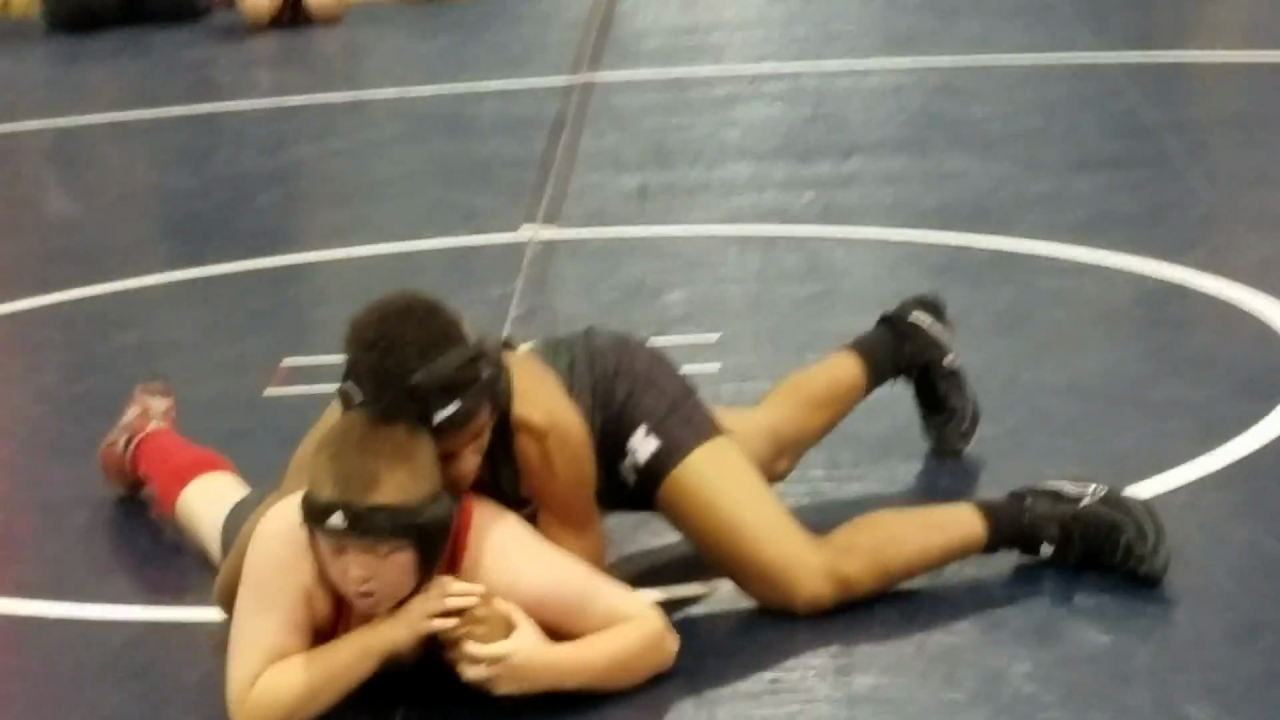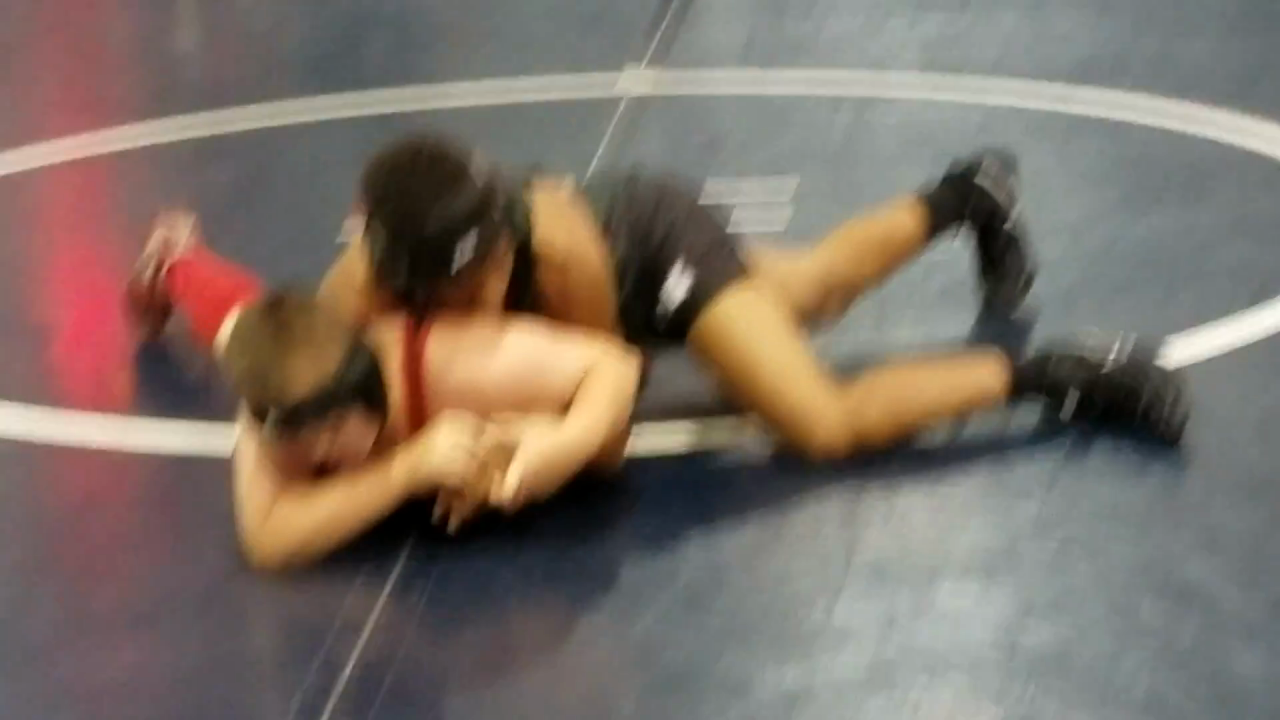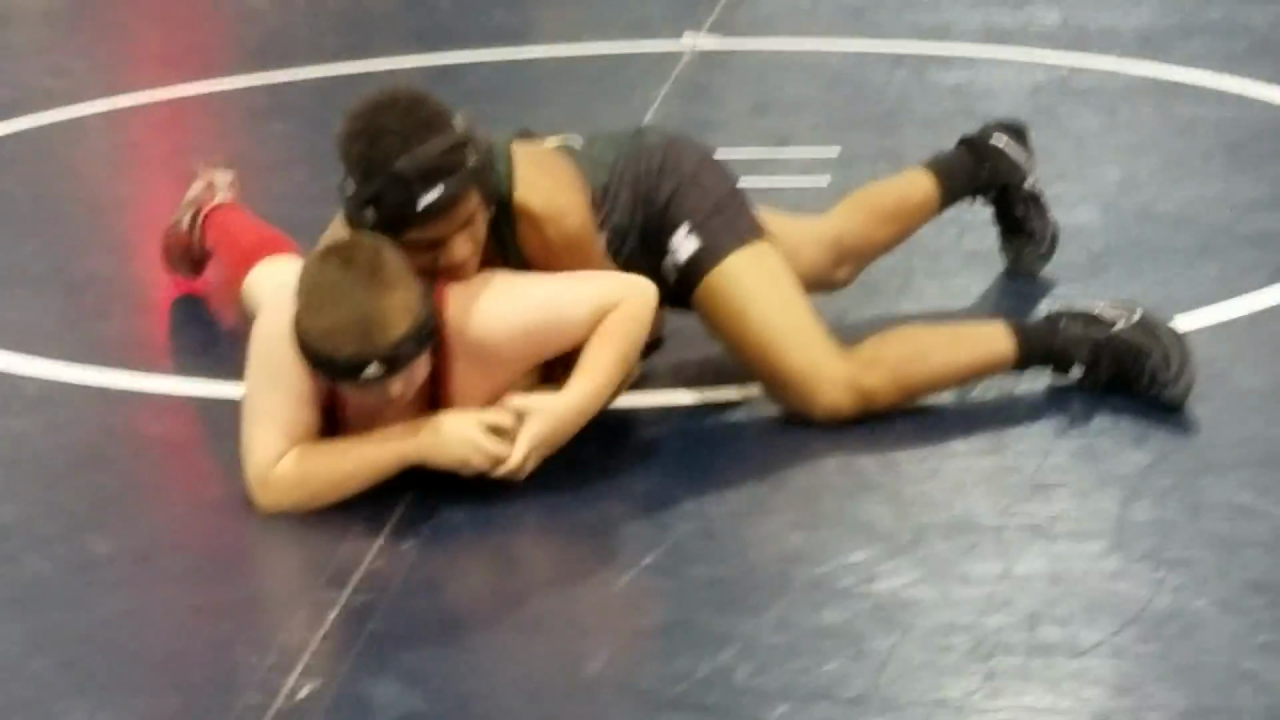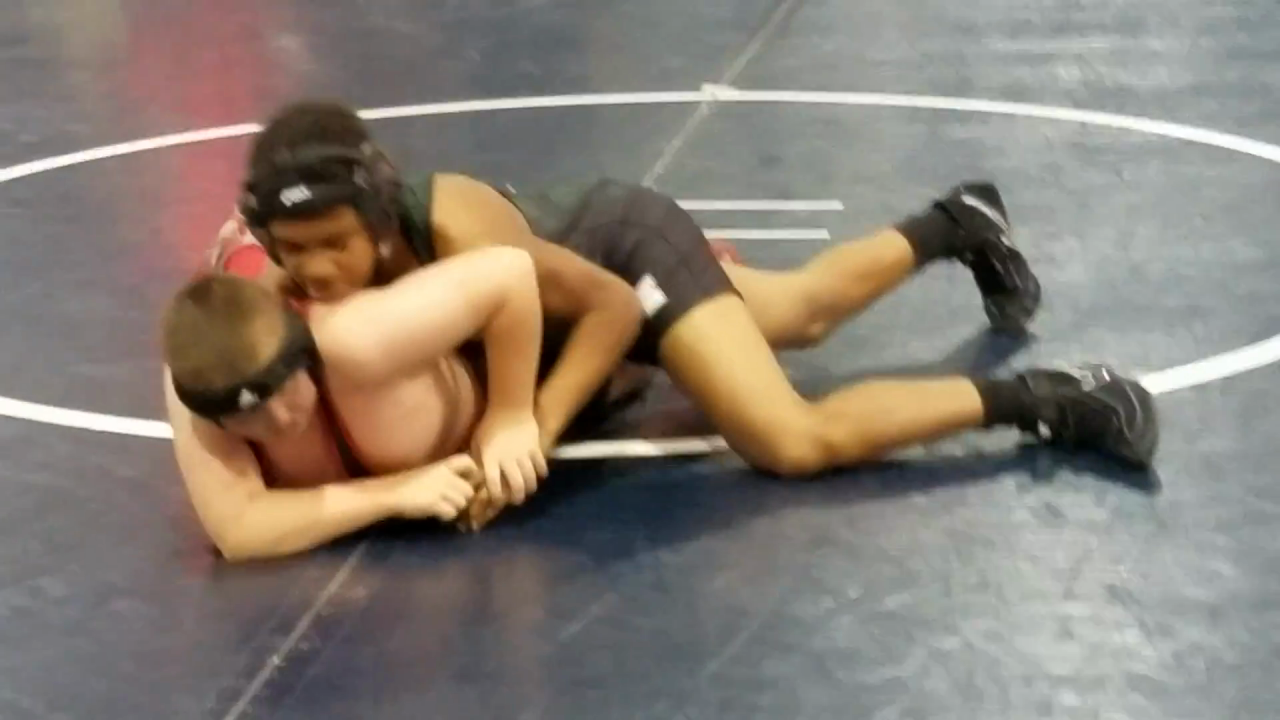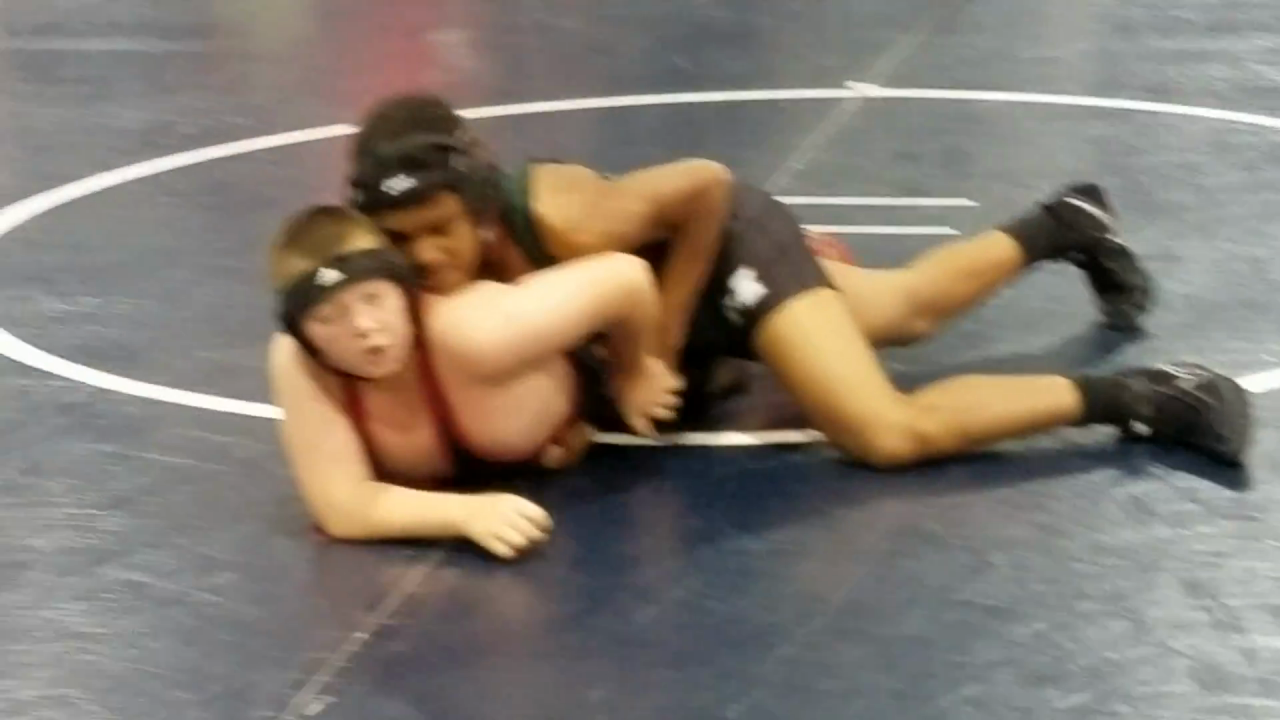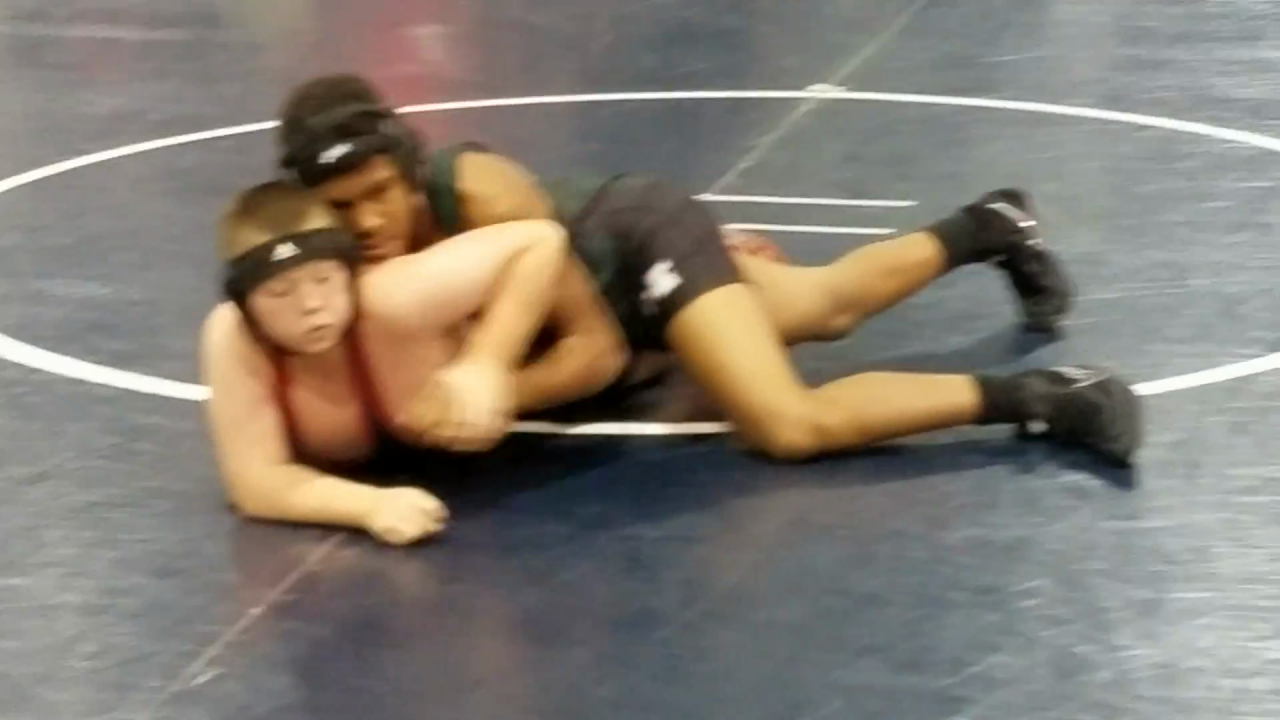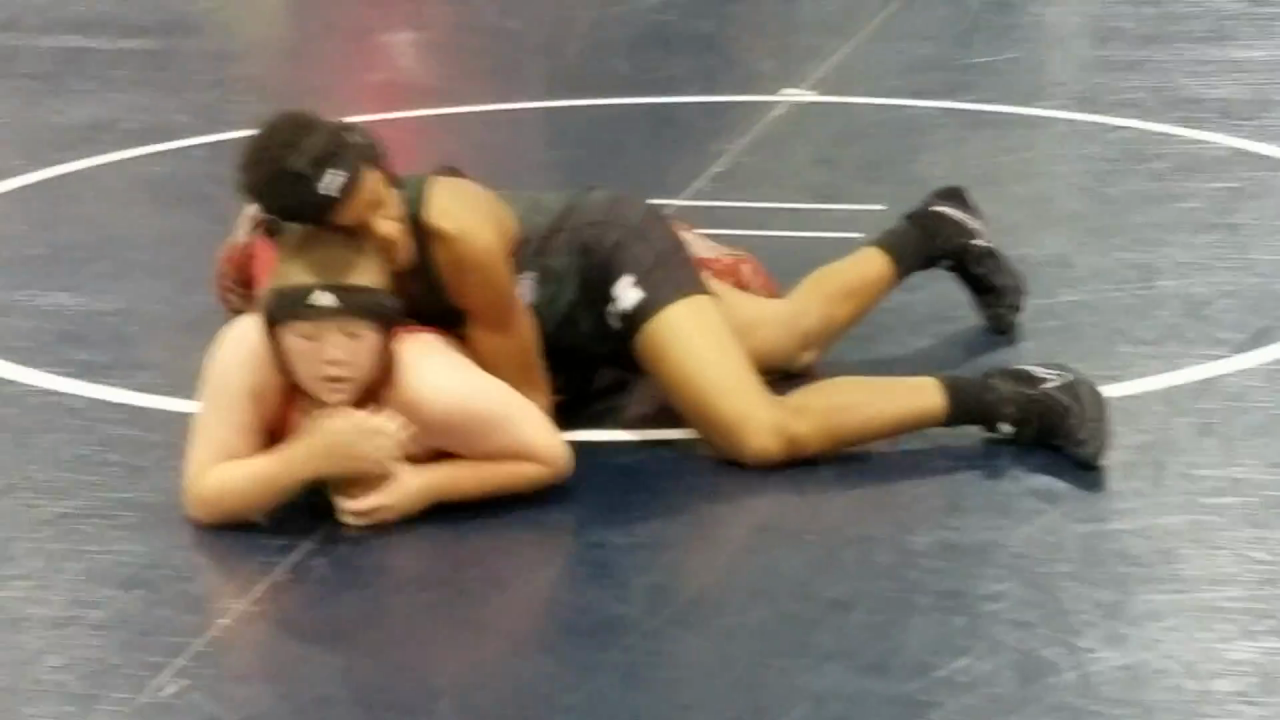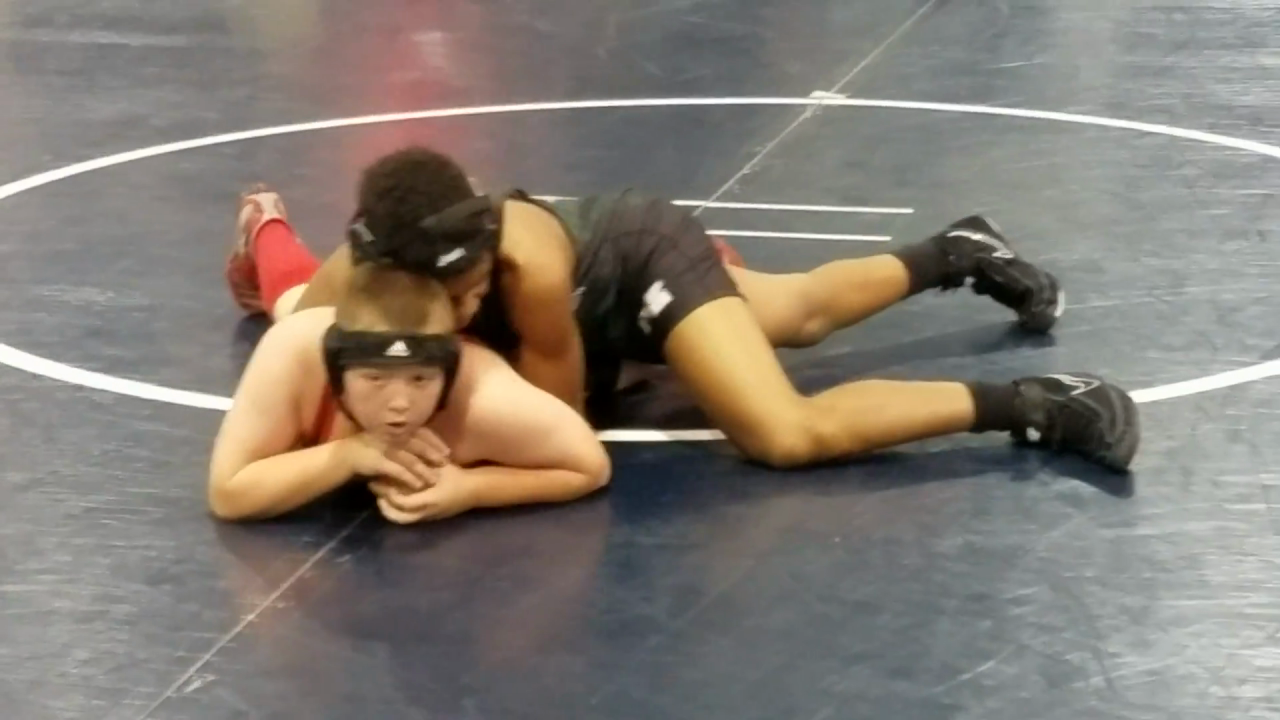
dt=0.5s
person 1, frame 1
left shoulder: (537, 416)
left elbow: (578, 558)
left hip: (619, 390)
left knee: (808, 580)
right knee: (768, 448)
left ankle: (1023, 520)
right ankle: (901, 343)
person 1, frame 2
left shoulder: (557, 243)
right shoulder: (363, 283)
left hip: (655, 234)
right hip: (620, 257)
left knee: (827, 424)
right knee: (817, 287)
left ankle: (1049, 375)
right ankle: (962, 198)
person 1, frame 3
left shoulder: (539, 204)
right shoulder: (360, 239)
left hip: (663, 194)
right hip: (622, 216)
left knee: (832, 388)
right knee: (835, 251)
left ankle: (1067, 343)
right ankle: (983, 164)
person 1, frame 4
left shoulder: (462, 231)
right shoulder: (308, 268)
left elbow: (608, 302)
left wrist: (534, 432)
left hip: (631, 249)
right hip: (584, 260)
left knee: (797, 440)
right knee: (807, 311)
left ankle: (1036, 400)
right ankle: (955, 224)
person 1, frame 5
left shoulder: (563, 223)
right shoulder: (420, 250)
left elbow: (708, 185)
left wrist: (660, 352)
left hip: (732, 242)
left knee: (890, 435)
right knee: (913, 308)
left ankle: (1132, 398)
right ankle: (1063, 226)
person 1, frame 6
left shoulder: (476, 197)
right shoulder: (355, 239)
left elbow: (598, 343)
left hip: (647, 239)
right hip: (611, 263)
left knee: (793, 426)
right knee: (832, 300)
left ankle: (1031, 395)
right ankle: (984, 227)
person 1, frame 7
left shoulder: (453, 228)
left elbow: (528, 396)
left hip: (611, 256)
right hip: (572, 299)
left knee: (762, 436)
right knee: (796, 334)
left ankle: (1000, 398)
right ankle: (933, 233)
person 1, frame 8
left shoulder: (527, 261)
right shoulder: (356, 273)
left elbow: (558, 410)
left hip: (646, 255)
right hip: (601, 278)
left knee: (788, 434)
right knee: (806, 312)
left ankle: (1032, 406)
right ankle: (956, 252)
person 2, frame 1
left shoulder: (486, 553)
right shoulder: (287, 539)
left elbow: (656, 637)
left wrist: (548, 665)
right wrist: (387, 635)
right hip: (278, 516)
right knee: (228, 506)
right ankle: (147, 436)
person 2, frame 2
left shoulder: (459, 367)
right shoulder: (280, 389)
left elbow: (613, 365)
right elbow: (267, 538)
left wrist: (569, 442)
right wrist: (405, 468)
right knee: (237, 320)
right ankle: (176, 264)
person 2, frame 3
left shoulder: (481, 320)
right shoulder: (290, 332)
left elbow: (634, 296)
right elbow: (271, 485)
left wrist: (568, 409)
right wrist: (418, 440)
right knee: (274, 273)
right ankle: (213, 213)
person 2, frame 4
left shoulder: (353, 344)
right shoulder: (192, 392)
left elbow: (507, 271)
right elbow: (237, 532)
left wrist: (510, 414)
right wrist: (393, 492)
right ankle: (243, 256)
person 2, frame 5
left shoulder: (473, 333)
right shoulder: (294, 364)
left elbow: (627, 276)
right elbow: (340, 508)
left wrist: (635, 372)
right wrist: (467, 513)
person 2, frame 6
left shoulder: (397, 303)
right shoulder: (230, 339)
left elbow: (542, 239)
right elbow: (254, 486)
left wrist: (486, 364)
right wrist: (370, 503)
person 2, frame 7
left shoulder: (432, 388)
right shoulder: (246, 355)
left elbow: (552, 457)
right elbow: (201, 501)
left wrist: (429, 486)
right wrist: (312, 456)
person 2, frame 8
left shoulder: (480, 398)
right shoulder: (294, 355)
left elbow: (591, 470)
right elbow: (226, 493)
left wrist: (468, 489)
right wrist: (351, 452)
